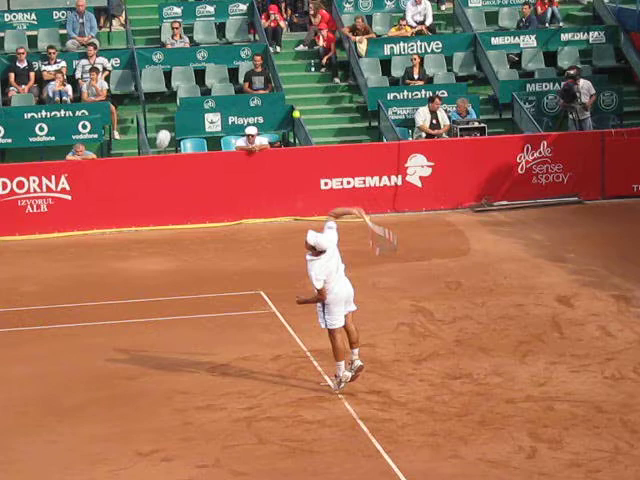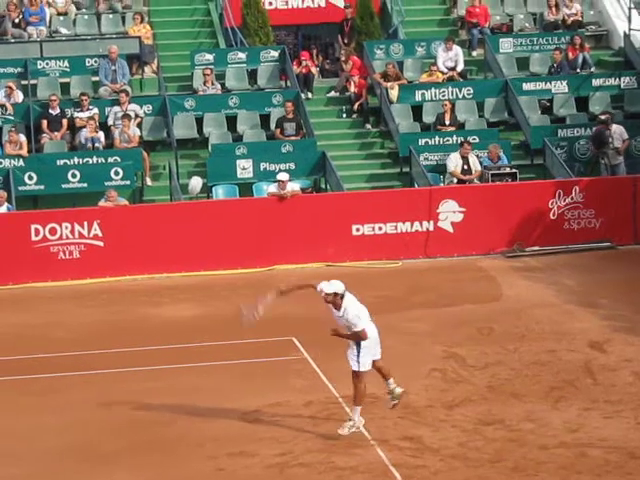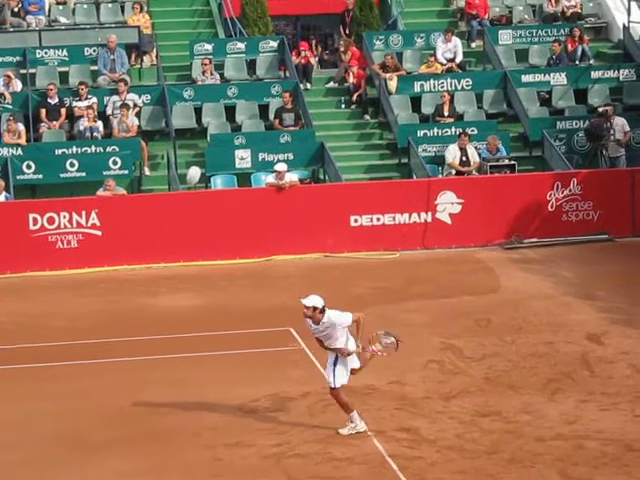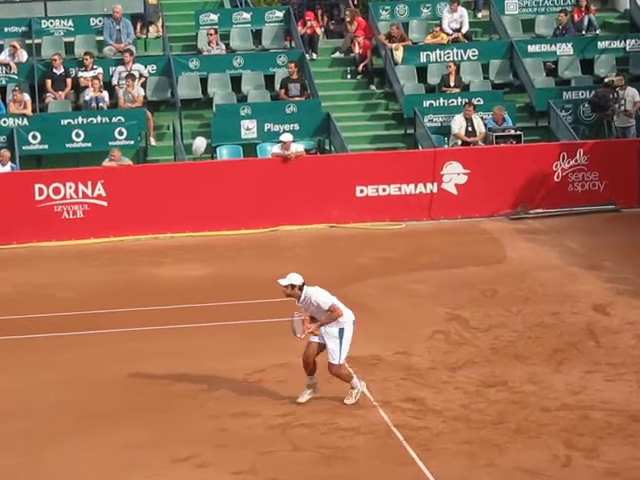
dt=0.2s
person 1, frame 1
left shoulder: (316, 266)
right shoulder: (330, 242)
left elbow: (322, 296)
right elbow: (335, 214)
left wrist: (304, 301)
right wrist: (354, 210)
left hip: (332, 298)
right hip: (345, 288)
left knee: (336, 335)
right knee: (349, 326)
left ankle: (341, 375)
right ankle: (355, 360)
person 1, frame 2
left shoulder: (350, 312)
right shoulder: (337, 295)
left elbow: (363, 336)
right elbow: (318, 286)
left wrist: (342, 334)
right wrist: (287, 290)
left hip: (364, 339)
right hip: (369, 332)
left knee: (358, 379)
right knee: (376, 363)
left ankle: (355, 419)
right ankle: (394, 389)
person 1, frame 3
left shoulder: (335, 318)
right shoulder: (309, 321)
left elbow: (359, 317)
right elbow: (320, 342)
left wrist: (358, 340)
right wrist: (340, 350)
left hip: (350, 350)
right hip: (335, 352)
left knee: (335, 392)
right knee: (355, 370)
left ankle: (356, 423)
right ankle: (373, 350)
person 1, frame 4
left shoulder: (315, 295)
right shoulder: (300, 298)
left elbow: (339, 312)
left wrist: (318, 324)
right wrist: (312, 326)
left hip: (340, 326)
right hip: (325, 326)
left knee: (335, 369)
right knee: (307, 357)
left ankle: (356, 387)
right ankle: (311, 386)
